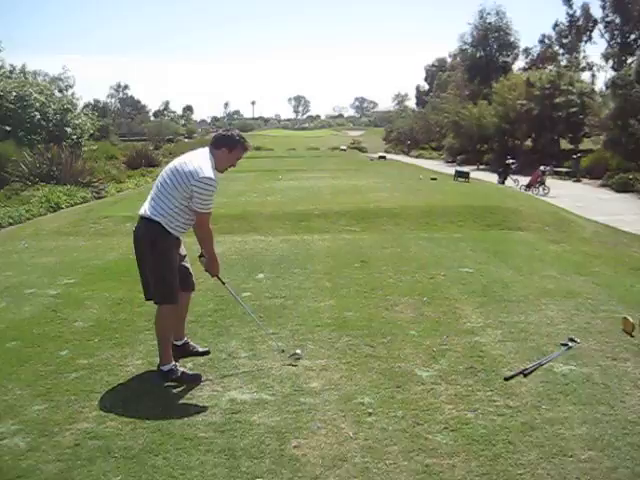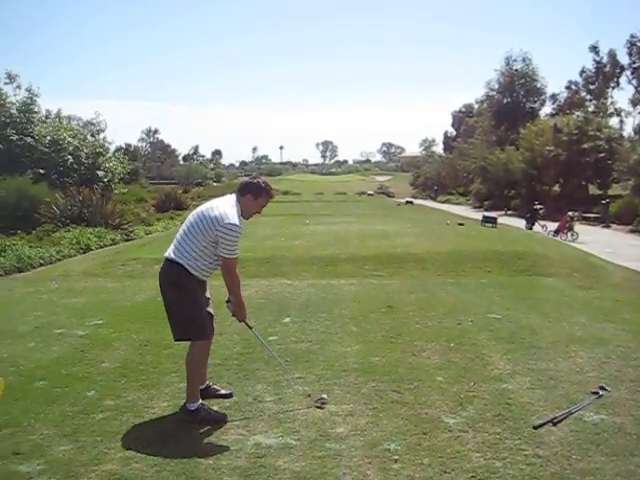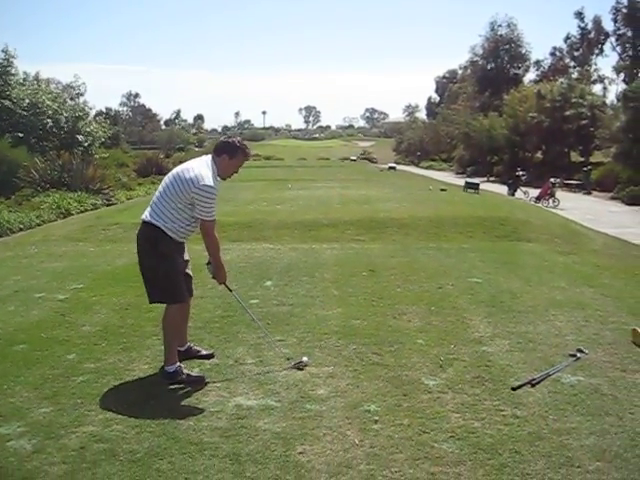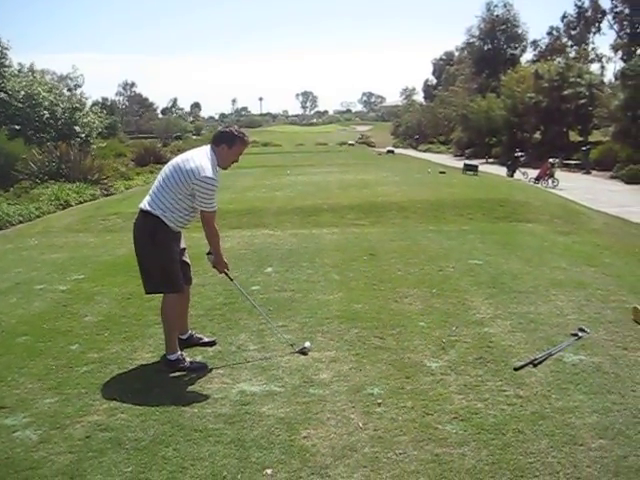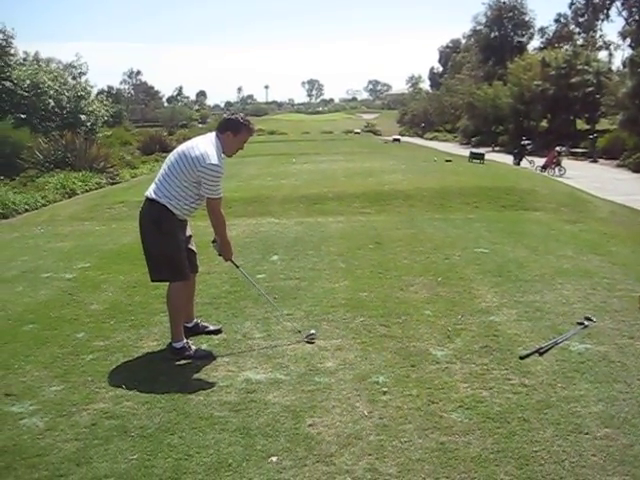
dt=1s
person 1, frame 1
left shoulder: (196, 158)
right shoulder: (205, 177)
left elbow: (196, 220)
right elbow: (202, 225)
left wrist: (205, 253)
right wrist: (212, 258)
left hip: (163, 231)
right hip: (156, 235)
left knee: (184, 287)
right knee: (168, 300)
left ankle: (178, 341)
right ankle: (167, 365)
person 1, frame 2
left shoulder: (223, 205)
right shoulder: (230, 222)
left elbow: (224, 264)
right elbow: (230, 270)
left wrist: (233, 298)
right wrist: (239, 304)
left hip: (188, 274)
right hip: (180, 277)
left knee: (206, 333)
right knee: (200, 337)
left ankle: (201, 385)
right ankle: (192, 404)
person 1, frame 3
left shoulder: (200, 166)
right shoulder: (205, 183)
left elbow: (203, 227)
right elbow: (208, 232)
left wrist: (213, 260)
right wrist: (218, 266)
left hip: (168, 237)
right hip: (158, 239)
left knee: (184, 295)
right knee: (175, 300)
left ankle: (182, 346)
right ankle: (171, 367)
person 1, frame 4
left shoulder: (199, 156)
right shoulder: (206, 175)
left elbow: (204, 218)
right elbow: (208, 223)
left wrist: (213, 249)
right wrist: (218, 256)
left hip: (165, 226)
right hip: (155, 228)
left knee: (183, 282)
right knee: (173, 289)
left ankle: (184, 334)
right ankle: (172, 355)
person 1, frame 5
left shoulder: (204, 143)
right shoulder: (211, 162)
left elbow: (211, 205)
right elbow: (215, 210)
left wrist: (218, 236)
right wrist: (225, 243)
left hip: (171, 213)
right hip: (161, 216)
left knee: (190, 270)
right knee: (179, 277)
left ankle: (189, 322)
right ankle: (178, 343)
